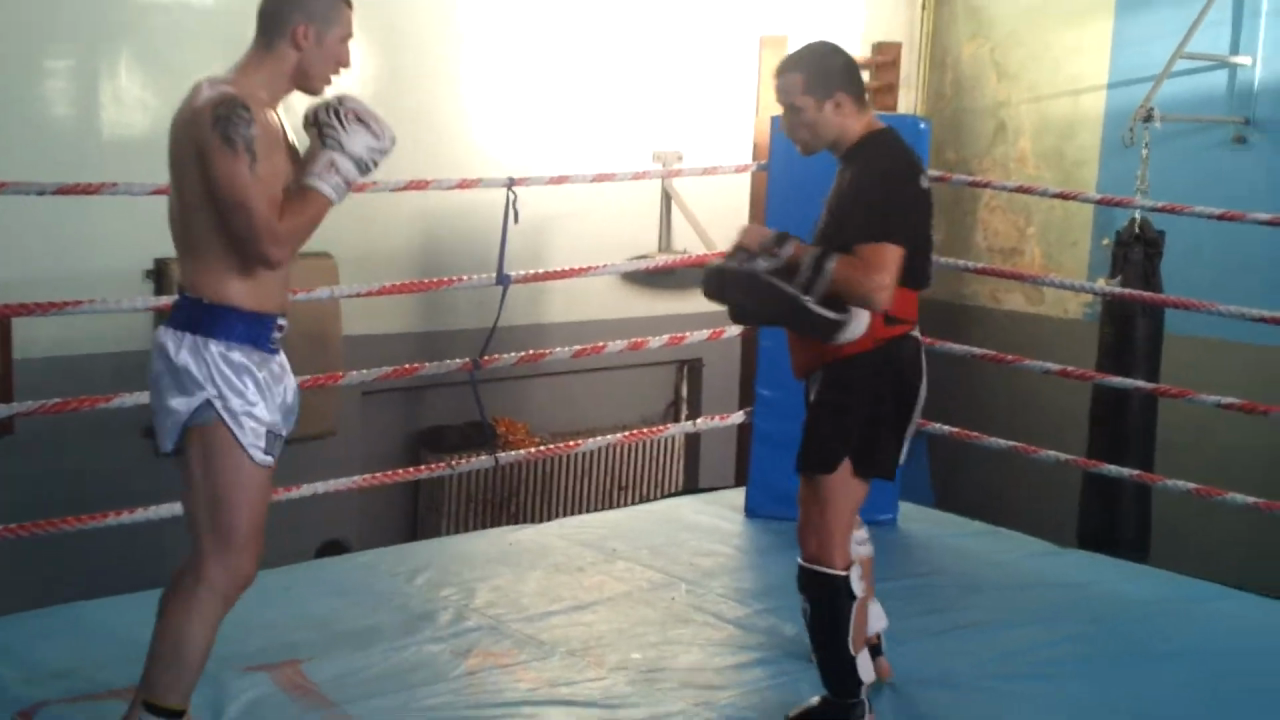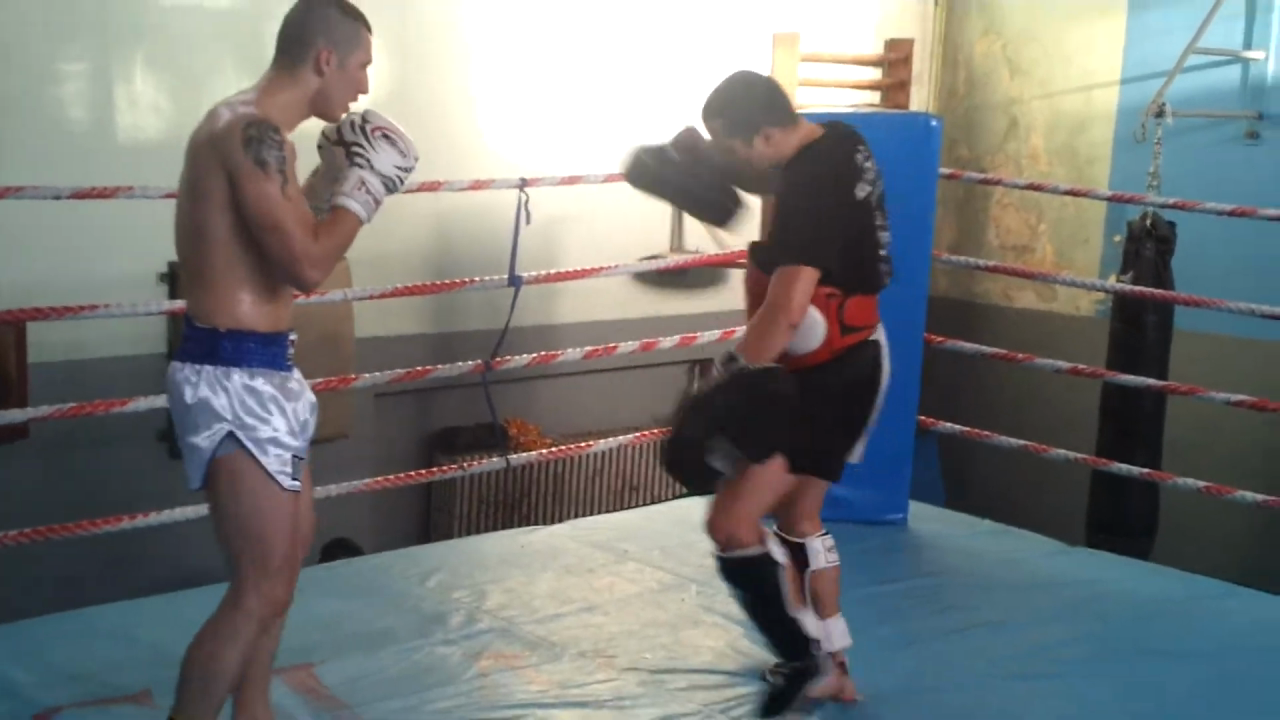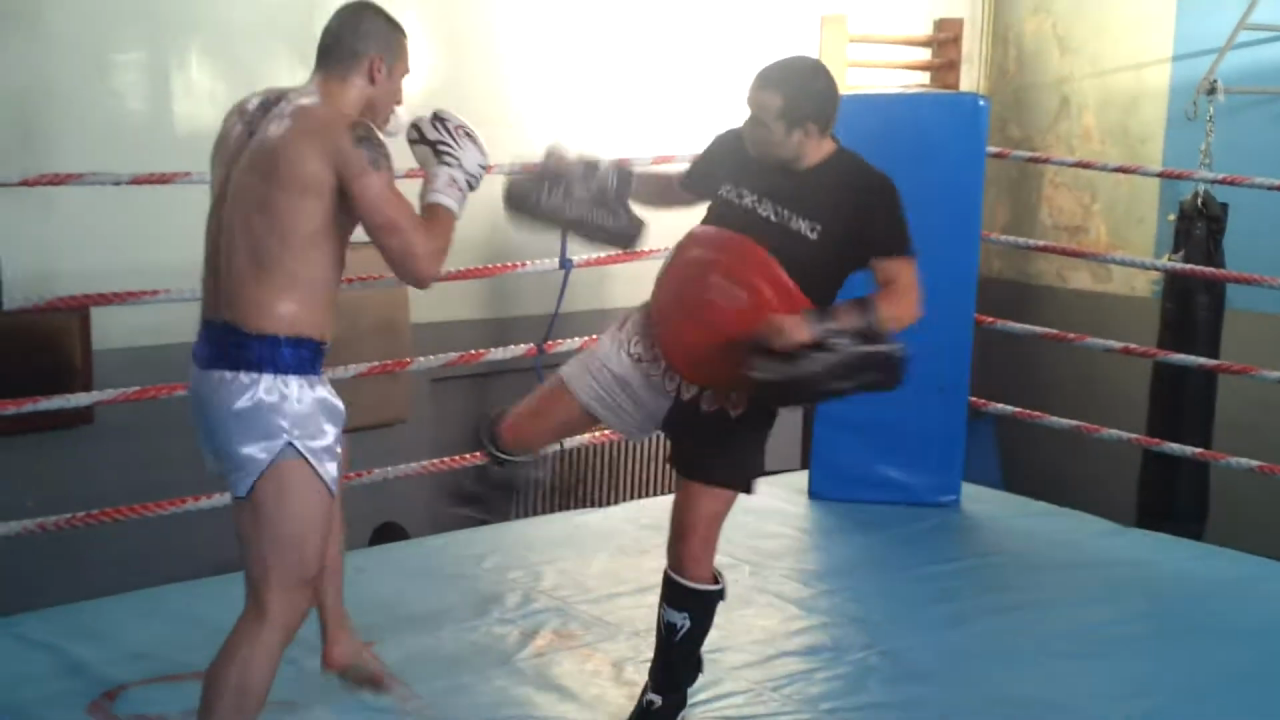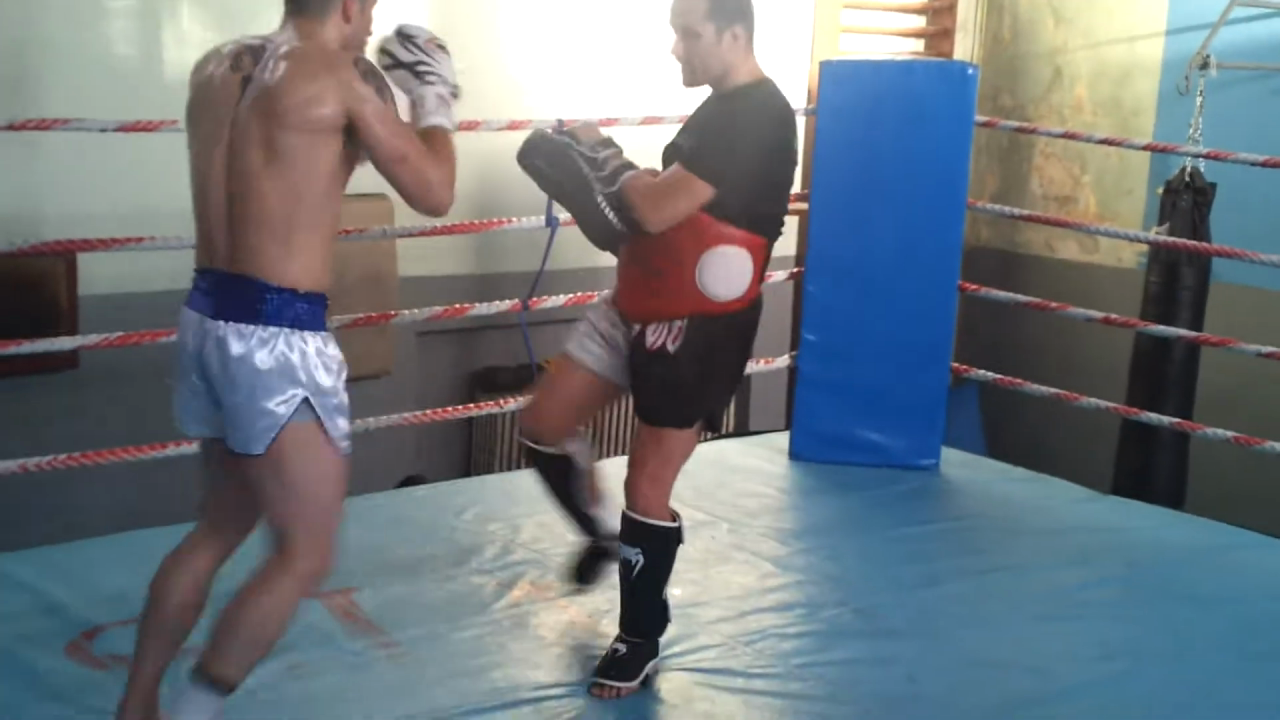
dt=0.5s
person 1, frame 1
left shoulder: (254, 113)
right shoulder: (225, 110)
left elbow: (270, 223)
right elbow: (271, 244)
left wrist: (324, 156)
right wrist: (341, 163)
left hip: (247, 350)
right hip: (218, 350)
left knee: (224, 554)
right knee: (227, 564)
person 1, frame 2
left shoulder: (243, 124)
right shoulder: (254, 133)
right elbow: (305, 265)
left wrist: (333, 175)
right wrist: (368, 183)
left hip: (254, 371)
right hip: (236, 379)
left knee: (279, 559)
right knee: (262, 586)
person 1, frame 3
left shoulder: (250, 113)
right shoulder: (344, 136)
right elbow: (420, 263)
right wrist: (452, 173)
left hip: (224, 362)
right hip: (272, 381)
right knee: (278, 603)
left ankle: (338, 637)
person 1, frame 4
left shoulder: (219, 66)
right shoulder: (348, 79)
right elbow: (433, 195)
right wrist: (432, 93)
left hip: (210, 315)
right hip: (277, 336)
left knee: (222, 523)
right knee: (305, 558)
person 2, frame 1
left shoulder: (882, 170)
right shoulder: (867, 162)
left elbow: (873, 284)
left wrist: (781, 251)
right wrist: (782, 258)
left hip: (869, 371)
right hip: (856, 367)
left knee: (821, 540)
right knee: (835, 515)
right ankle: (867, 645)
person 2, frame 2
left shoulder: (814, 188)
right shoulder: (837, 145)
left elbow: (781, 314)
left wrist: (720, 394)
right wrist: (700, 160)
left hip: (828, 373)
right hip: (850, 363)
left knee: (732, 523)
right knee: (797, 517)
left ankle: (810, 664)
right ankle: (828, 661)
person 2, frame 3
left shoulder: (866, 195)
right shoulder: (737, 150)
left elbow: (903, 303)
right elbow: (678, 189)
left wrist: (820, 330)
left hip: (742, 381)
right hip: (660, 340)
left knee: (690, 555)
right knee: (515, 433)
person 2, frame 4
left shoulder: (754, 115)
right shoulder: (726, 106)
left elbow: (658, 210)
left wrist: (597, 154)
right wrist: (613, 184)
left hip: (704, 324)
right hip: (642, 303)
left knee: (645, 485)
right knee: (543, 422)
left ankle: (639, 644)
right ankle: (603, 534)
